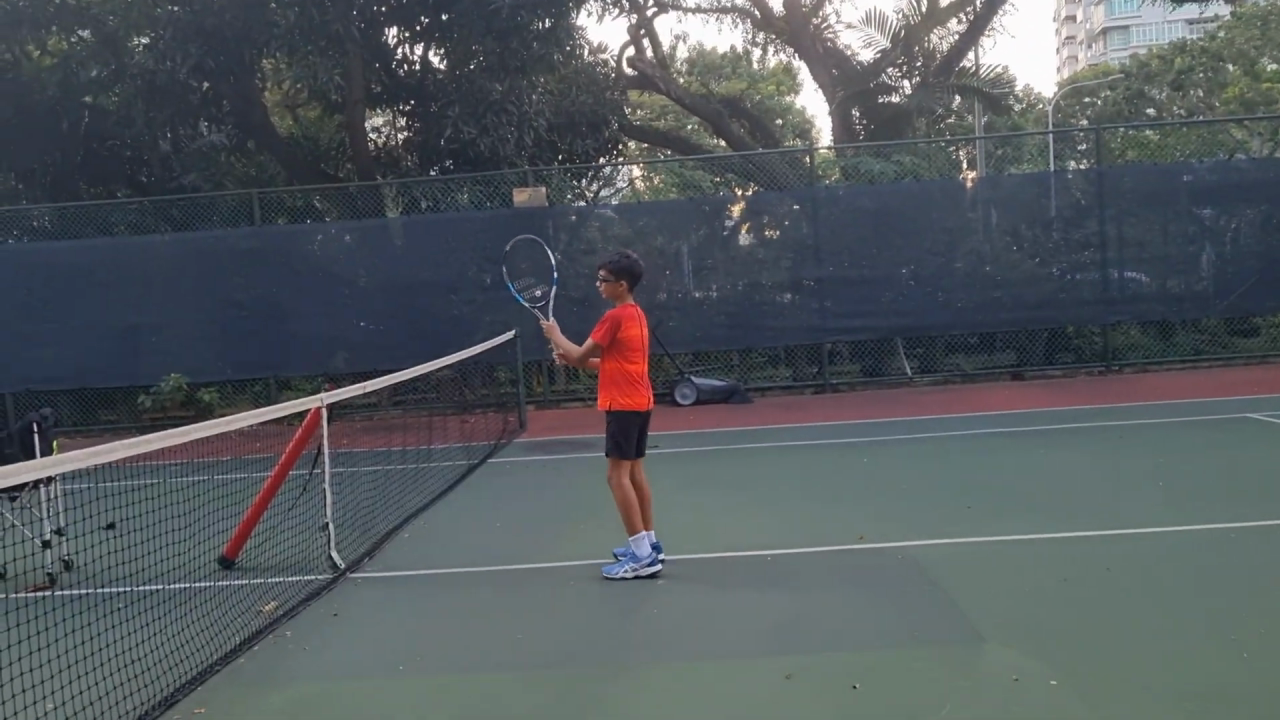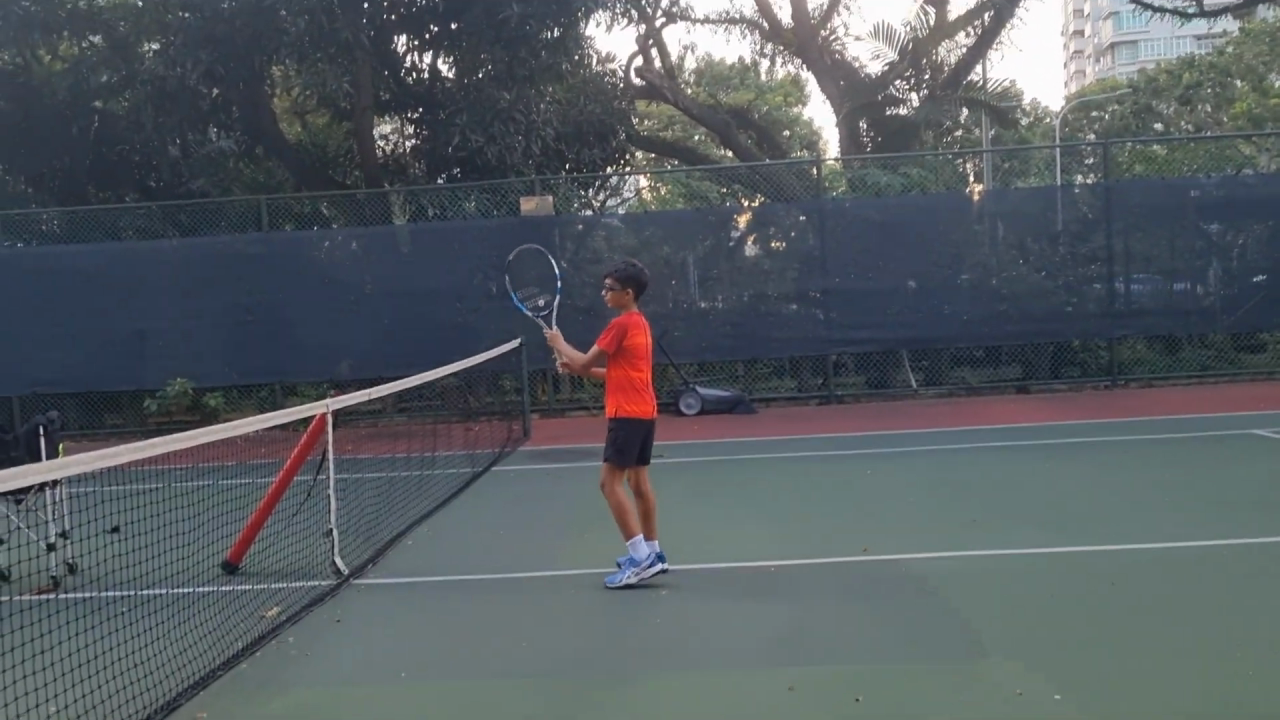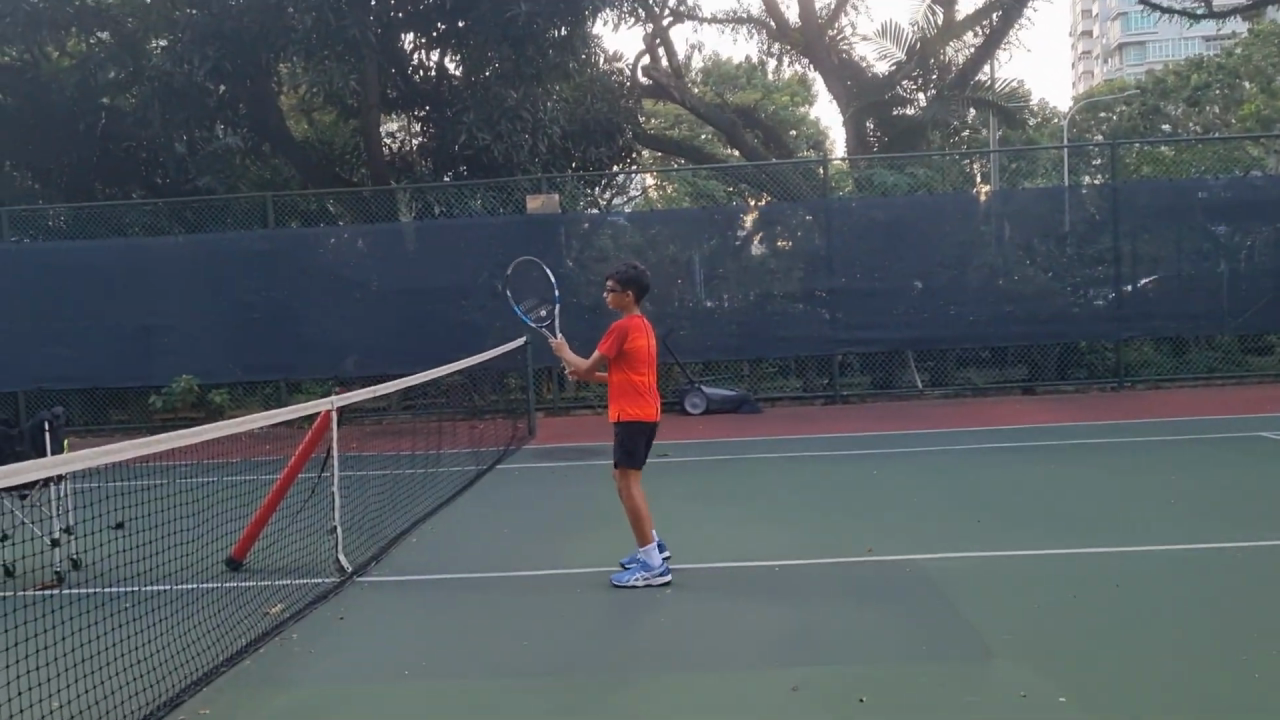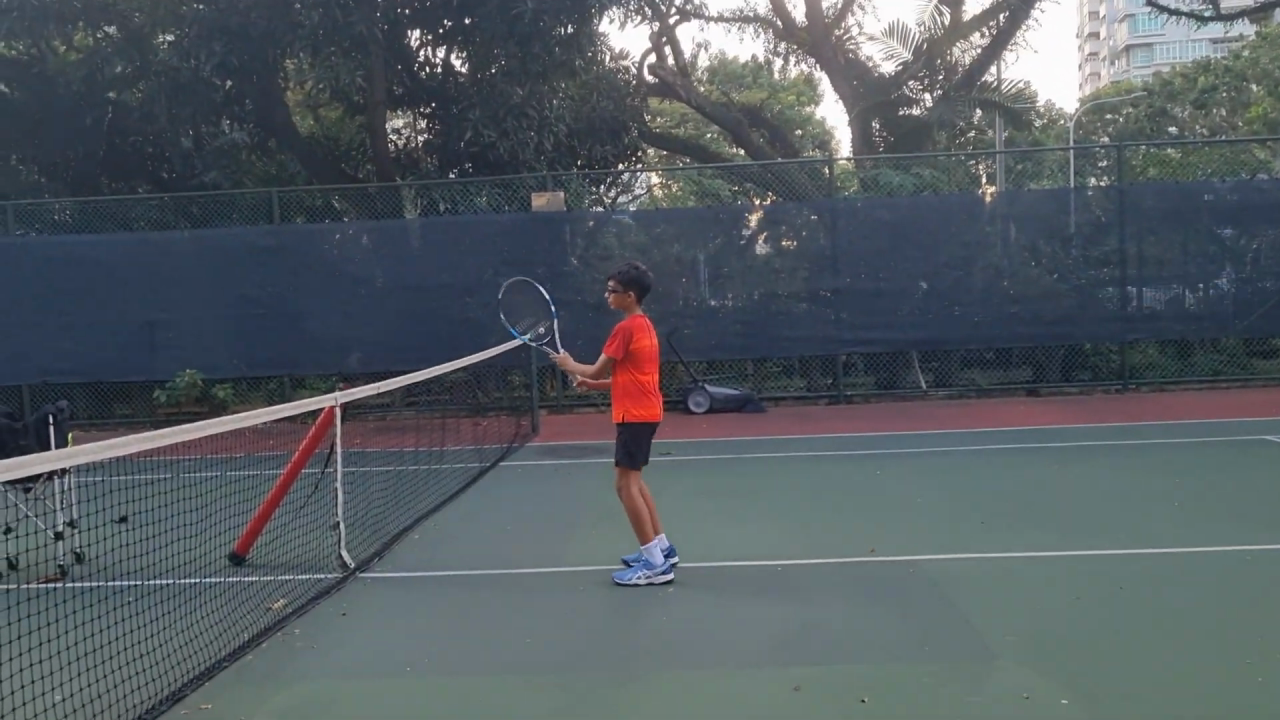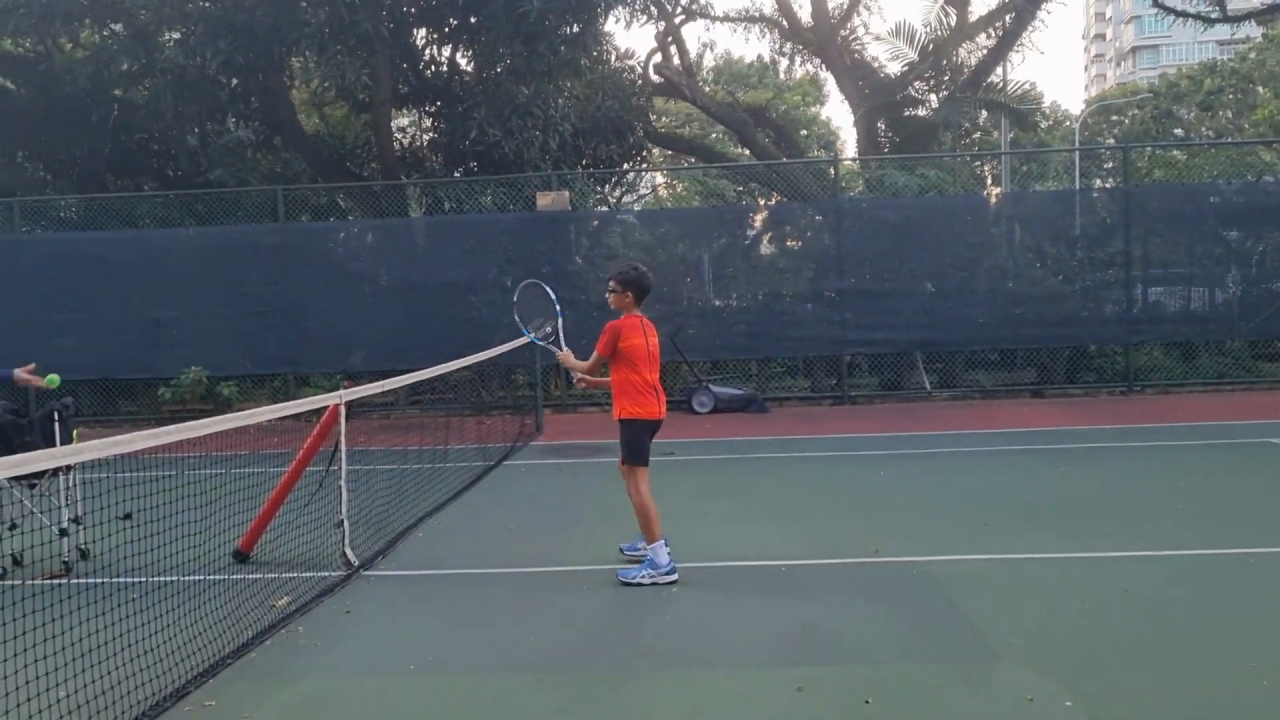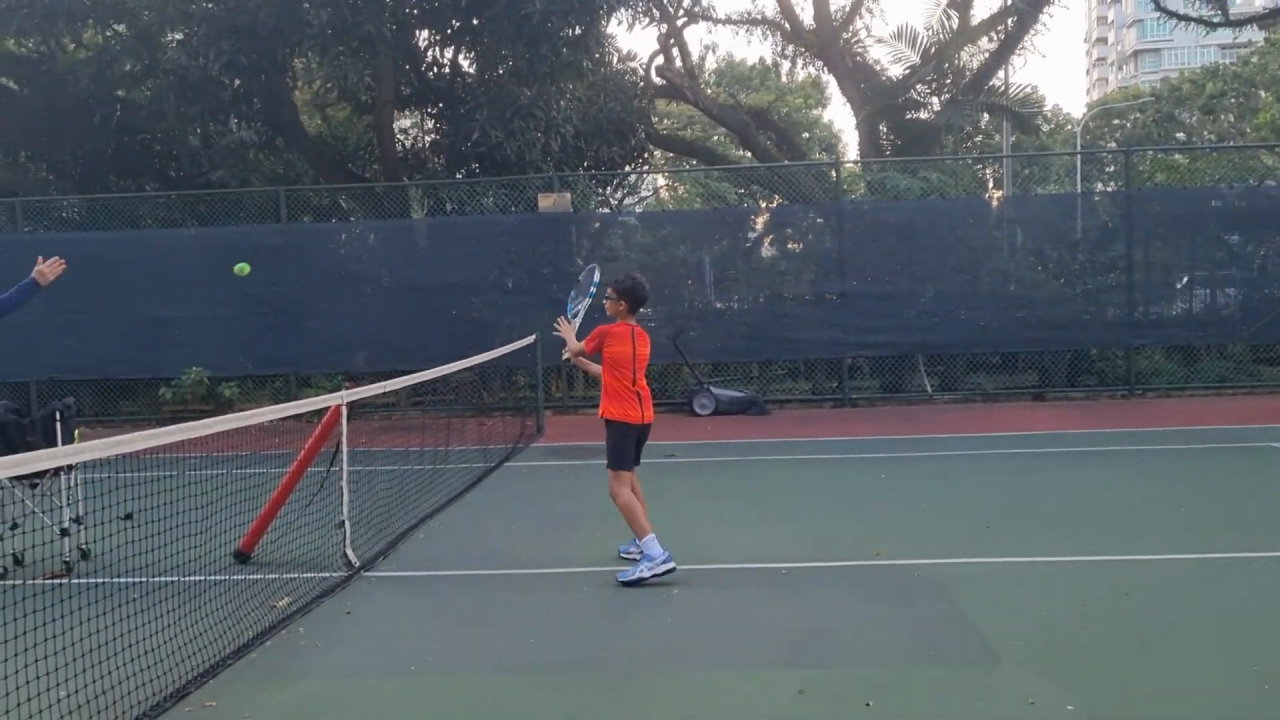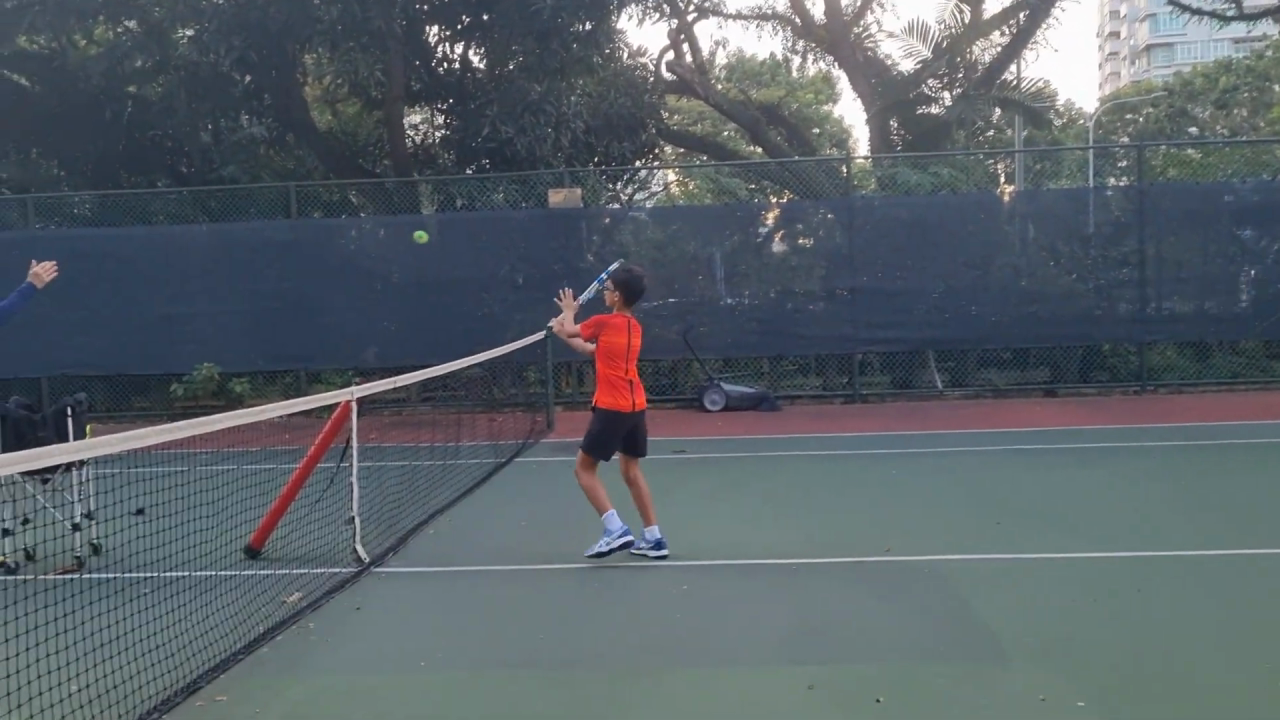
dt=0.2s
person 1, frame 1
left shoulder: (615, 317)
right shoulder: (635, 315)
left elbow: (581, 355)
left wrist: (555, 335)
right wrist: (573, 358)
left hip: (623, 406)
right hip: (640, 404)
left knee: (616, 477)
right knee: (634, 472)
left ankle: (642, 556)
right ankle: (648, 543)
person 1, frame 2
left shoulder: (620, 325)
right shoulder: (639, 324)
left elbow: (585, 363)
left wrist: (559, 344)
right wrist: (577, 367)
left hip: (628, 414)
right hip: (643, 412)
left knee: (610, 483)
right knee: (639, 481)
left ankle: (641, 557)
right ankle: (651, 552)
person 1, frame 3
left shoulder: (621, 328)
right shoulder: (642, 326)
left elbow: (588, 367)
left wrist: (564, 352)
right wrist: (590, 375)
left hip: (631, 415)
right hip: (646, 413)
left knee: (626, 486)
right knee: (630, 481)
left ankle: (652, 566)
right ankle: (653, 545)
person 1, frame 4
left shoulder: (624, 329)
right shoulder: (645, 326)
left elbow: (598, 371)
left wrist: (570, 366)
right wrist: (596, 384)
left hip: (635, 416)
right hip: (648, 412)
left knee: (625, 485)
right knee: (634, 480)
left ankle: (655, 563)
right ankle: (661, 546)
person 1, frame 5
left shoulder: (616, 328)
right shoulder: (648, 328)
left elbow: (588, 367)
left wrist: (569, 362)
right wrist: (597, 382)
left hip: (635, 414)
right hip: (654, 411)
left knee: (637, 484)
right knee: (633, 474)
left ankle: (660, 563)
right ankle: (652, 541)
person 1, frame 6
left shoulder: (605, 333)
right shoulder: (643, 337)
left elbow: (575, 350)
left wrist: (568, 335)
right wrist: (581, 363)
left hip: (619, 418)
right hip: (643, 417)
left knee: (619, 487)
right knee: (626, 477)
left ankle: (653, 553)
right ankle: (643, 546)
person 1, frame 7
left shoulder: (603, 324)
right shoulder: (635, 328)
left elbow: (568, 331)
left wrist: (568, 311)
right wrist: (569, 335)
left hip: (610, 408)
right hip: (635, 407)
left knee: (584, 469)
right knee: (631, 472)
left ankle: (616, 529)
right ankle: (653, 538)
